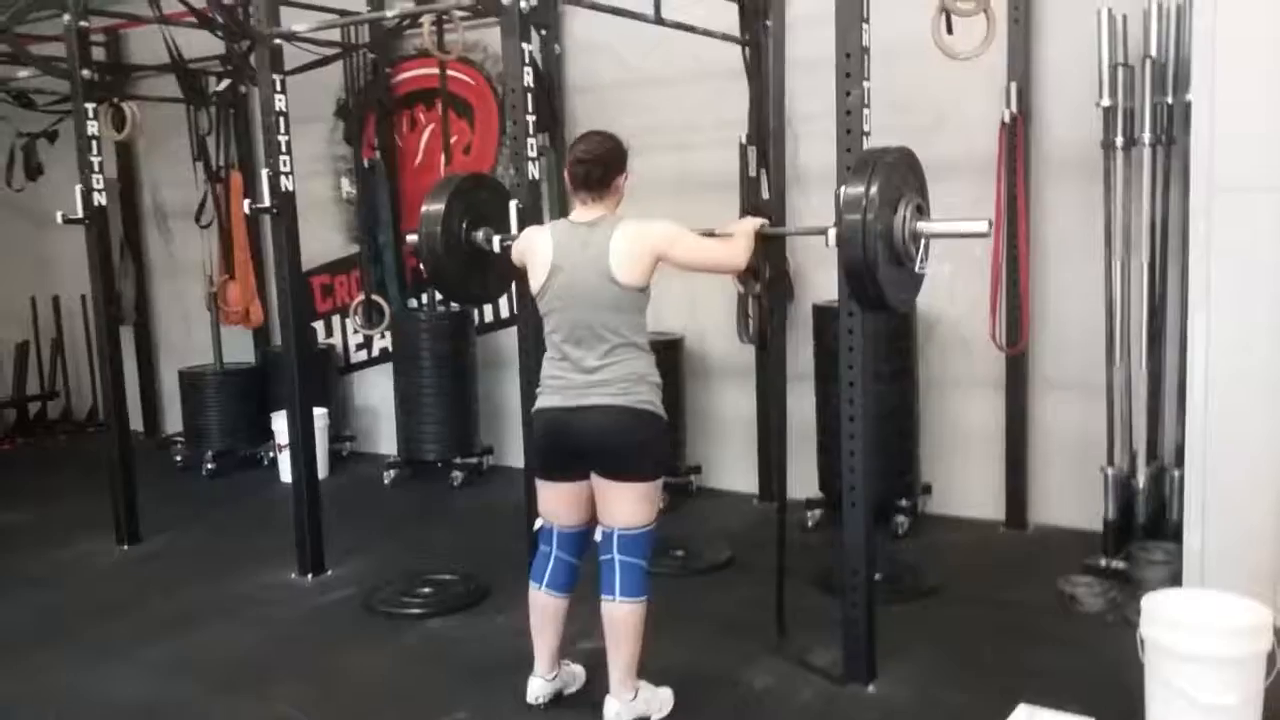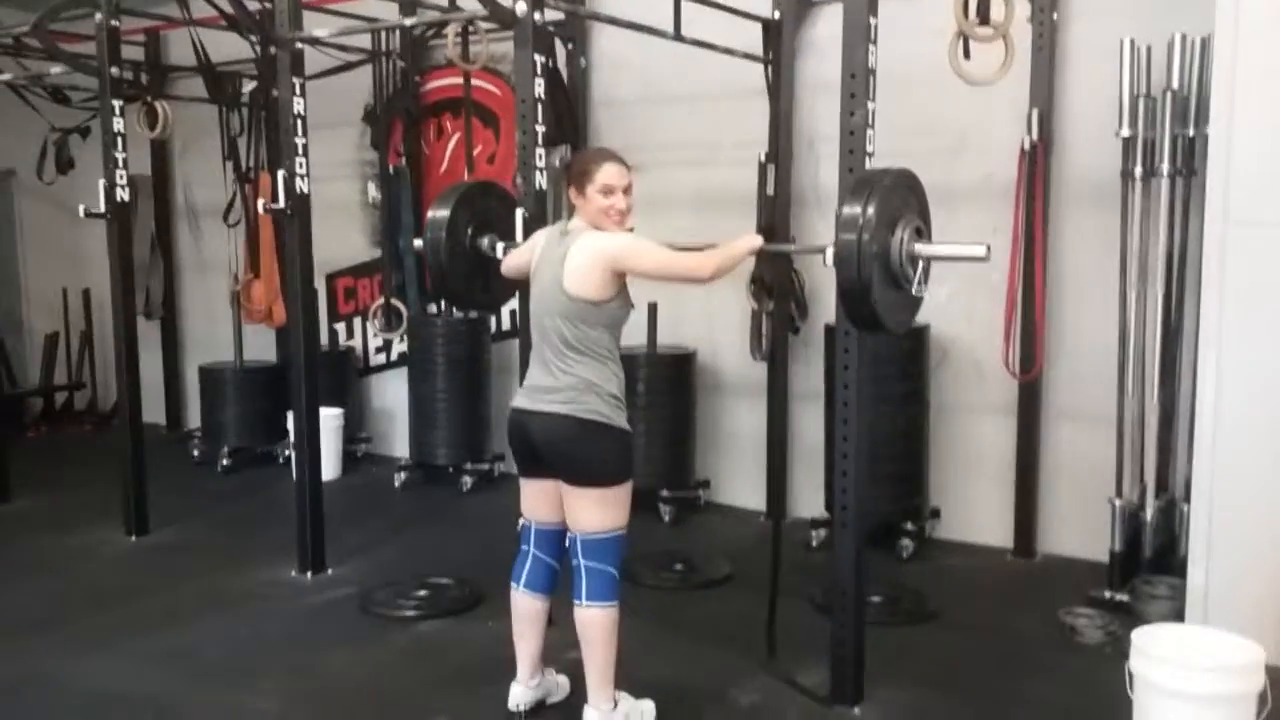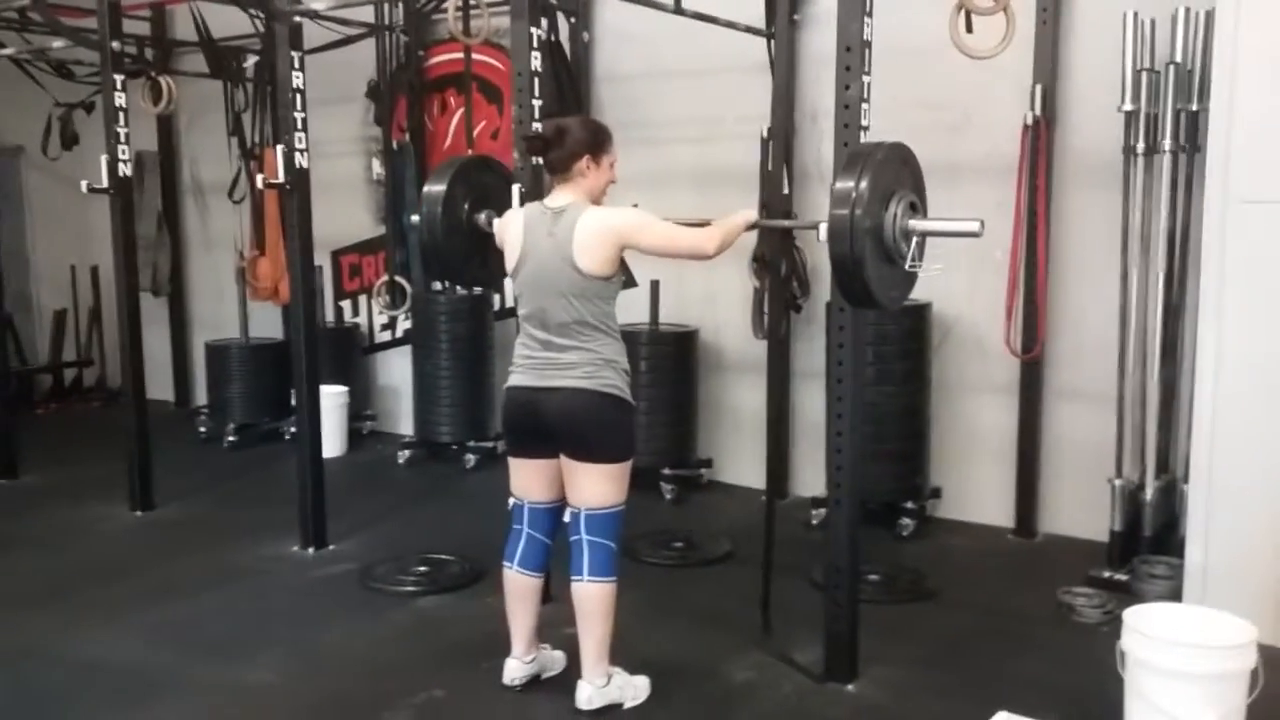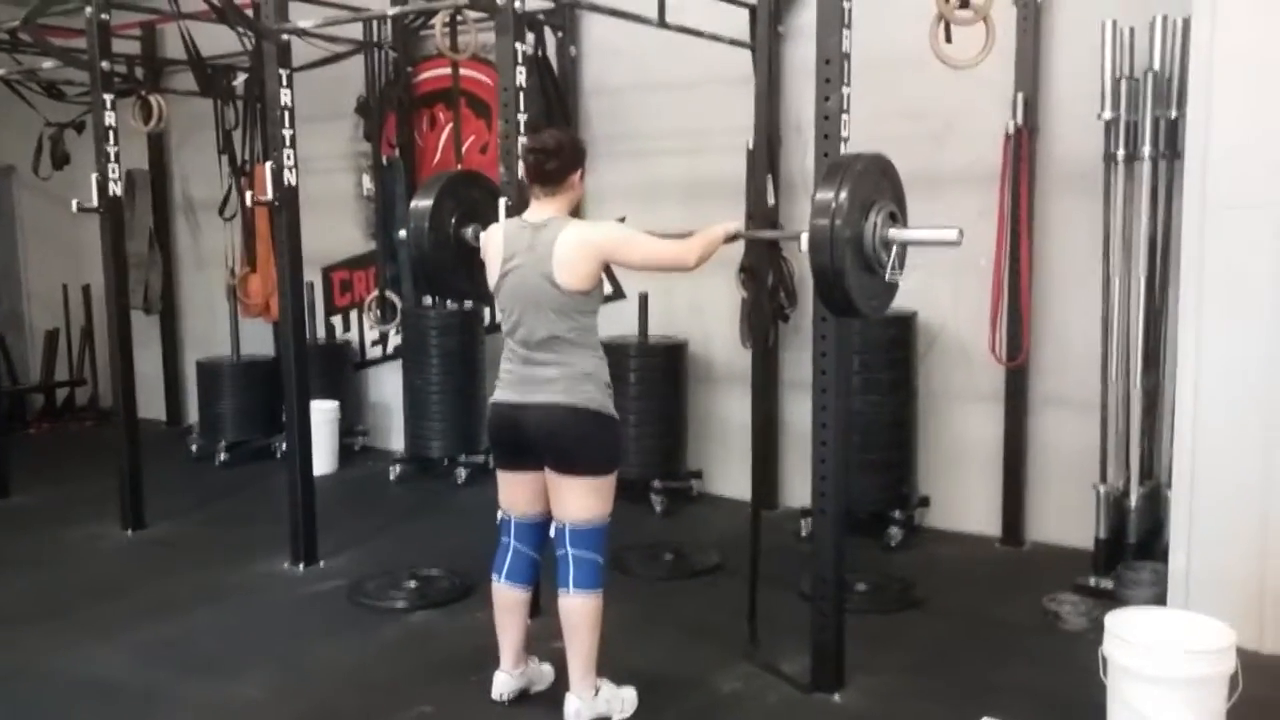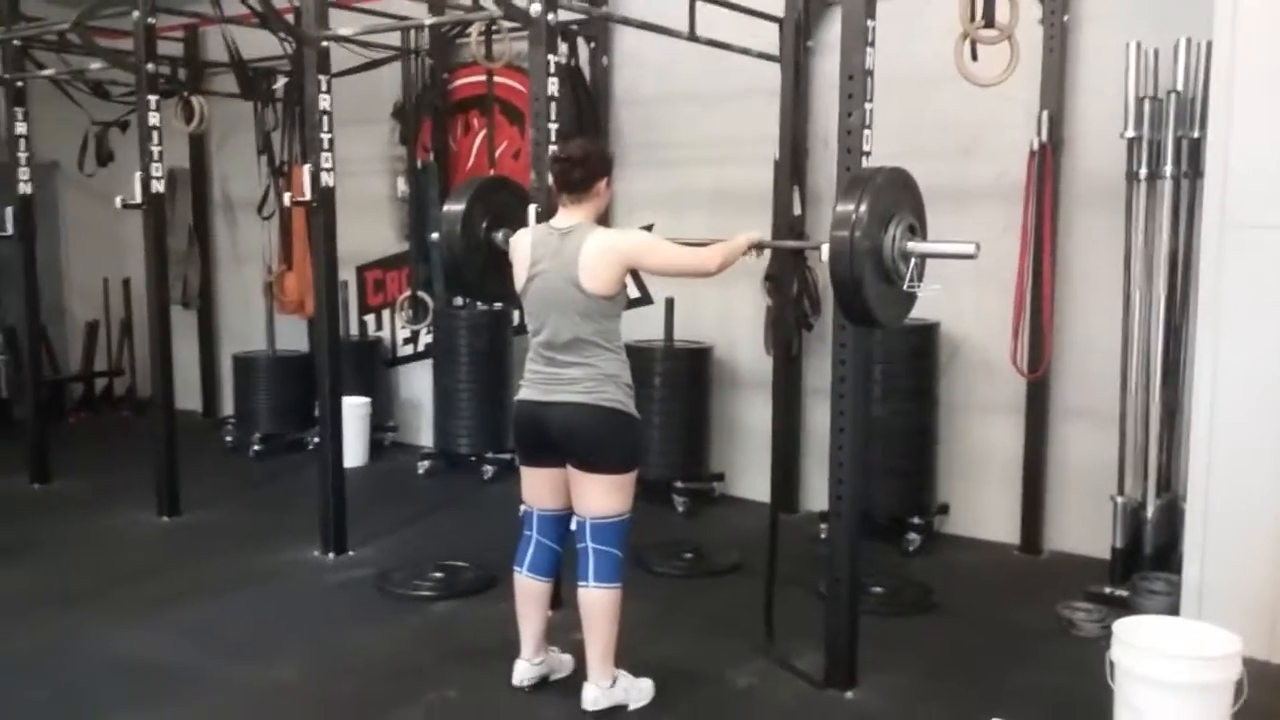
dt=0.5s
person 1, frame 1
left shoulder: (537, 242)
right shoulder: (642, 237)
left elbow: (510, 250)
right elbow: (733, 259)
right wrist: (747, 227)
left hip: (555, 417)
right hip: (625, 418)
left knee: (556, 546)
right knee: (625, 556)
person 1, frame 2
left shoulder: (545, 242)
right shoulder: (608, 249)
left elbow: (508, 266)
right elbow: (701, 268)
right wrist: (746, 245)
left hip: (530, 416)
right hip: (586, 424)
left knee: (538, 549)
right knee: (596, 562)
person 1, frame 3
left shoulder: (516, 224)
right shoulder: (609, 224)
right elbow: (705, 244)
right wrist: (743, 219)
left hip: (525, 396)
right hip: (591, 401)
left knee: (529, 527)
right knee: (594, 538)
left ankle: (521, 656)
right ankle: (597, 681)
person 1, frame 4
left shoulder: (494, 239)
right shoulder: (589, 240)
right elbow: (684, 255)
right wrist: (723, 230)
left hip: (510, 410)
right hip: (574, 415)
left knee: (517, 540)
right knee: (581, 551)
left ankle: (511, 671)
person 1, frame 5
left shoulder: (523, 243)
right shoulder: (614, 246)
right elbow: (706, 262)
right wrist: (746, 240)
left hip: (534, 408)
right hip: (597, 415)
left knee: (539, 534)
right knee: (600, 546)
left ankle: (531, 659)
right ankle: (602, 683)
